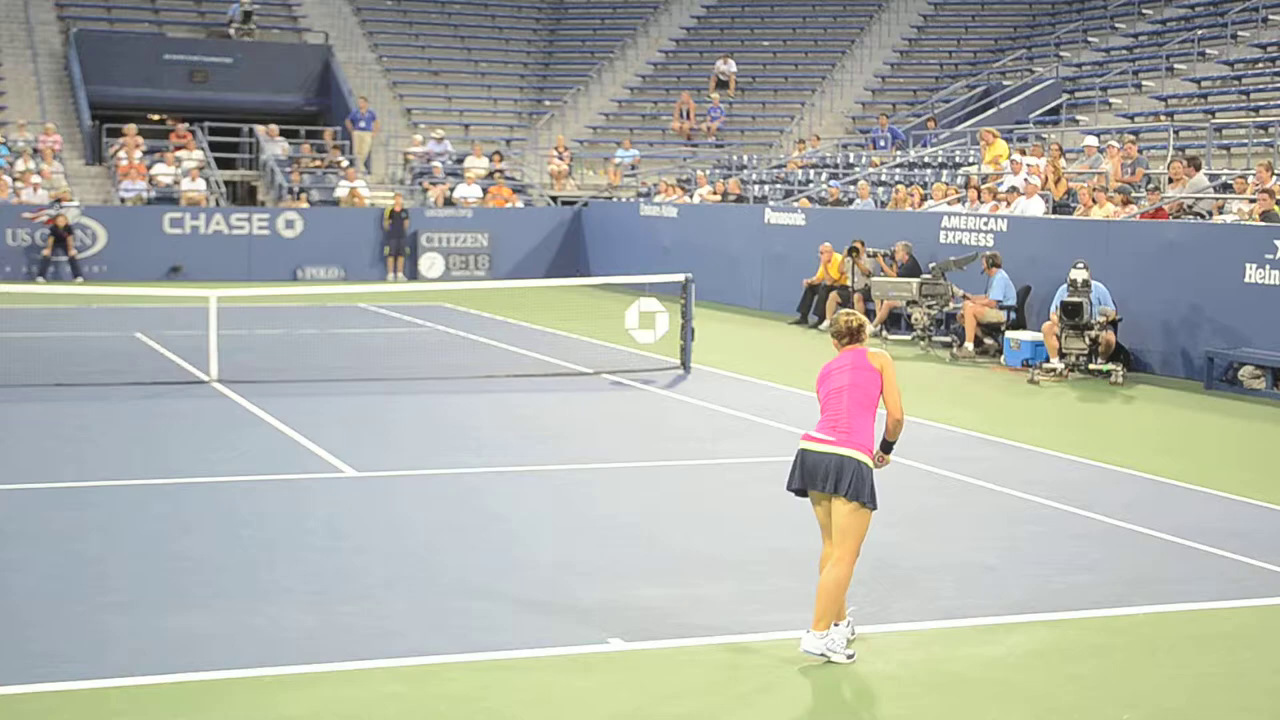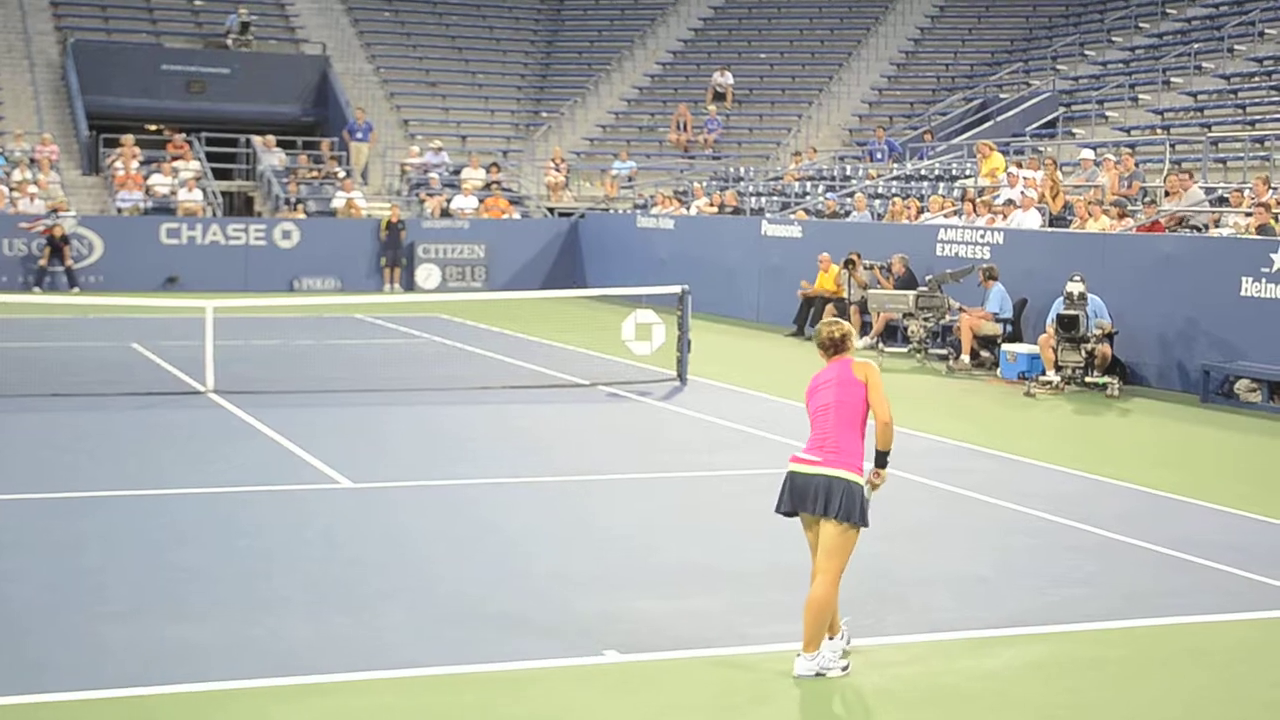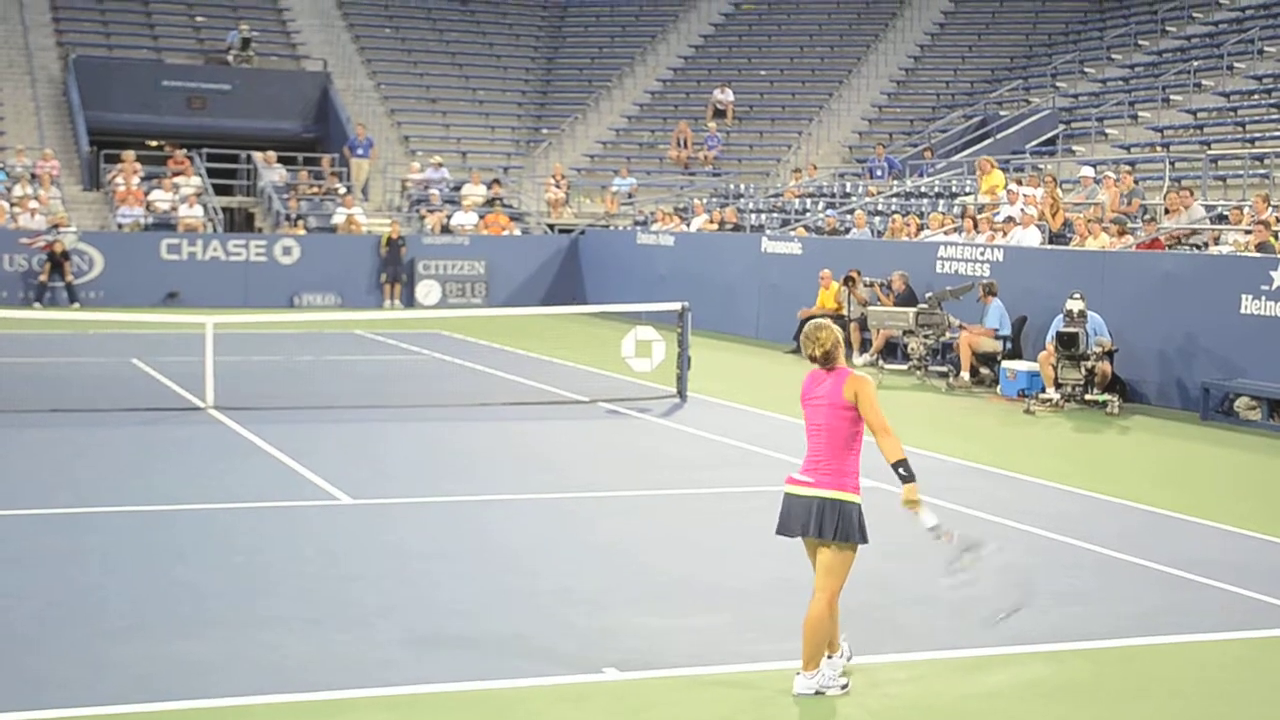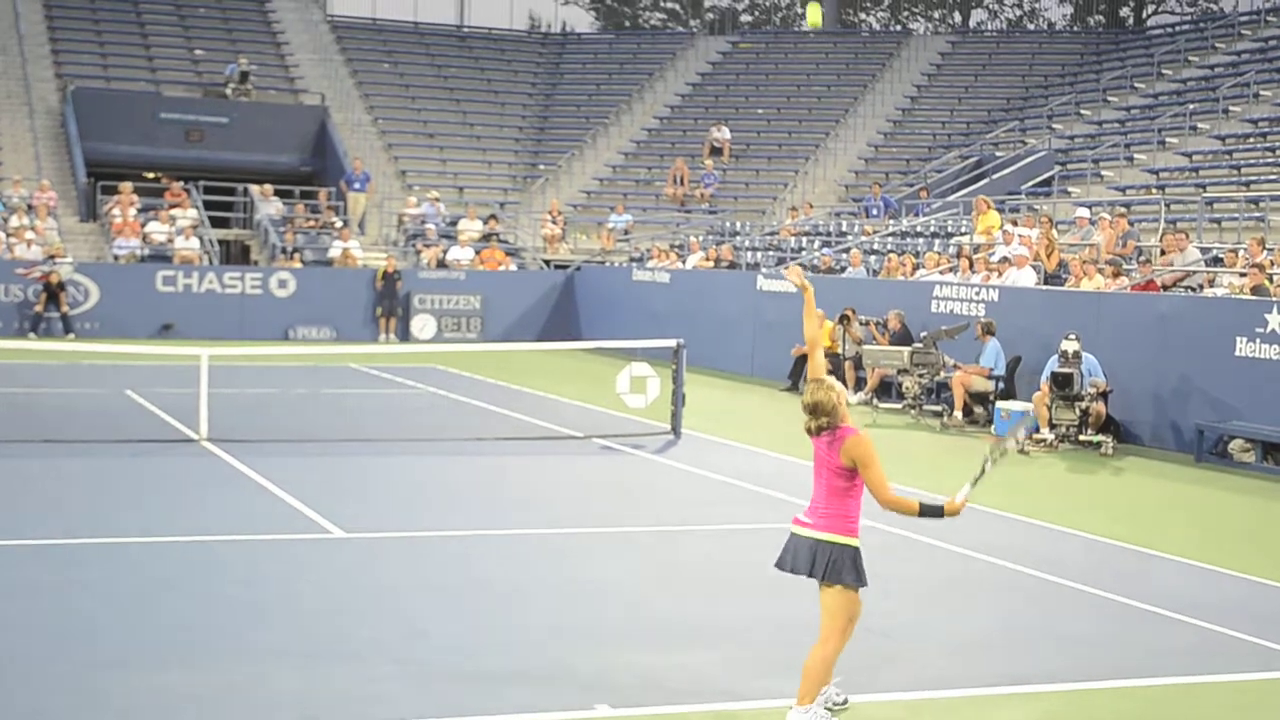
dt=0.5s
person 1, frame 1
left shoulder: (826, 369)
right shoulder: (878, 357)
right elbow: (896, 415)
right wrist: (885, 450)
left hip: (813, 451)
right hip: (849, 460)
left knee: (832, 548)
right knee: (844, 557)
left ankle: (838, 622)
right ankle: (818, 634)
person 1, frame 2
left shoulder: (815, 382)
right shoulder: (865, 369)
right elbow: (884, 420)
right wrist: (880, 466)
left hip: (803, 472)
right hip: (839, 480)
left knee: (824, 568)
right knee: (828, 576)
left ankle: (833, 636)
right ankle: (809, 657)
person 1, frame 3
left shoulder: (809, 384)
right shoulder: (857, 381)
right elbow: (881, 431)
right wrist: (909, 481)
left hip: (800, 493)
right hip: (835, 500)
left knee: (826, 586)
right knee: (826, 592)
left ankle: (833, 651)
right ankle: (810, 674)
person 1, frame 4
left shoulder: (819, 426)
right shoulder: (856, 442)
left elbow: (814, 345)
right elbow: (887, 499)
left wrist: (808, 293)
right wrist: (941, 509)
left hip: (809, 534)
right hip: (835, 544)
left knee: (847, 615)
right knee: (832, 633)
